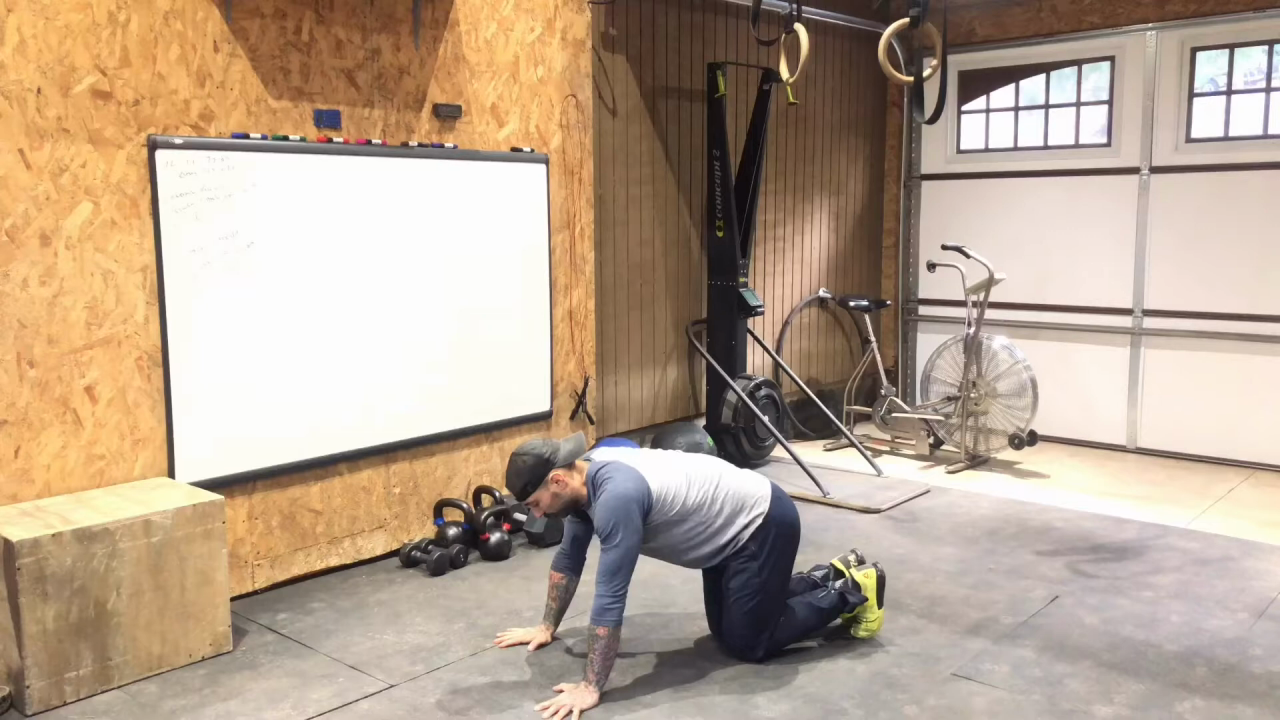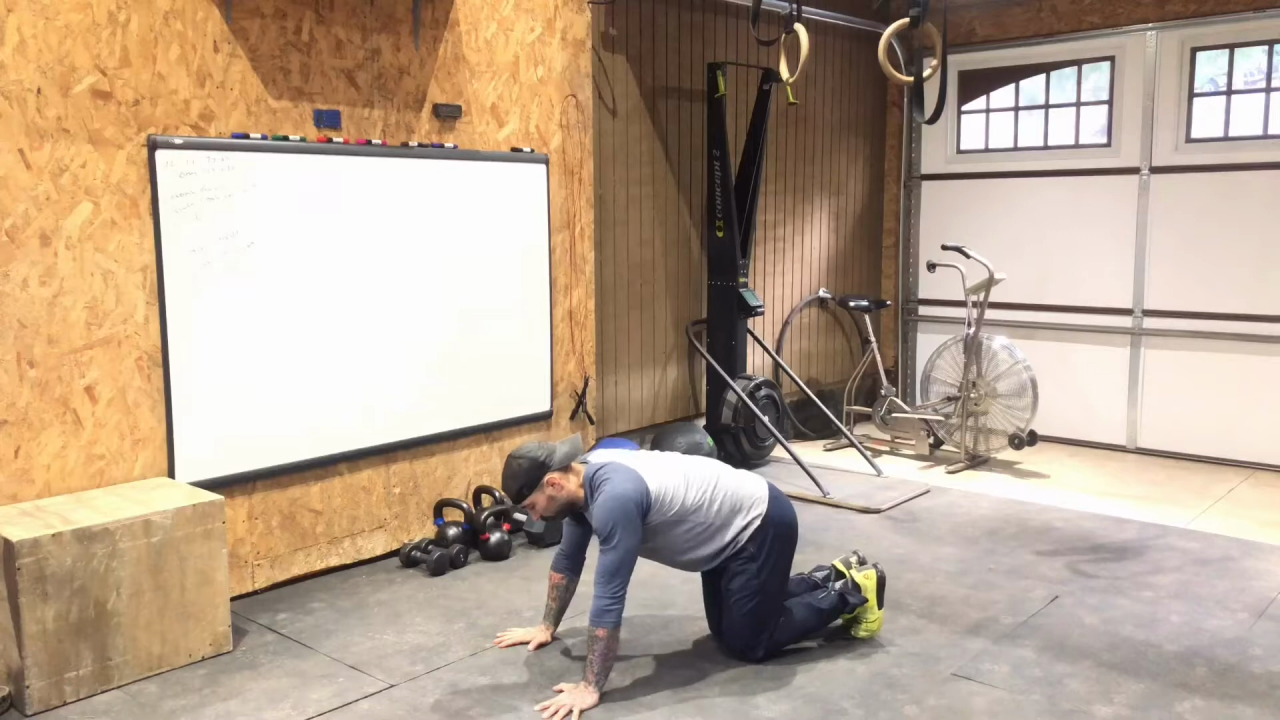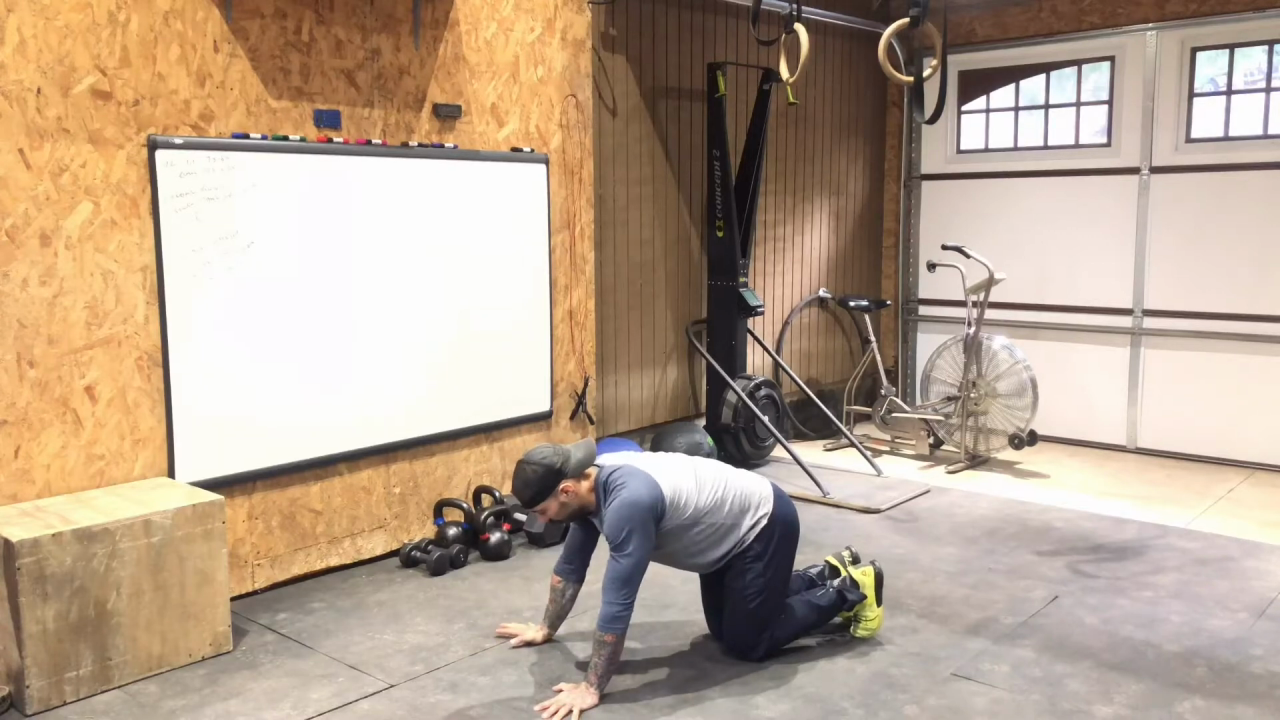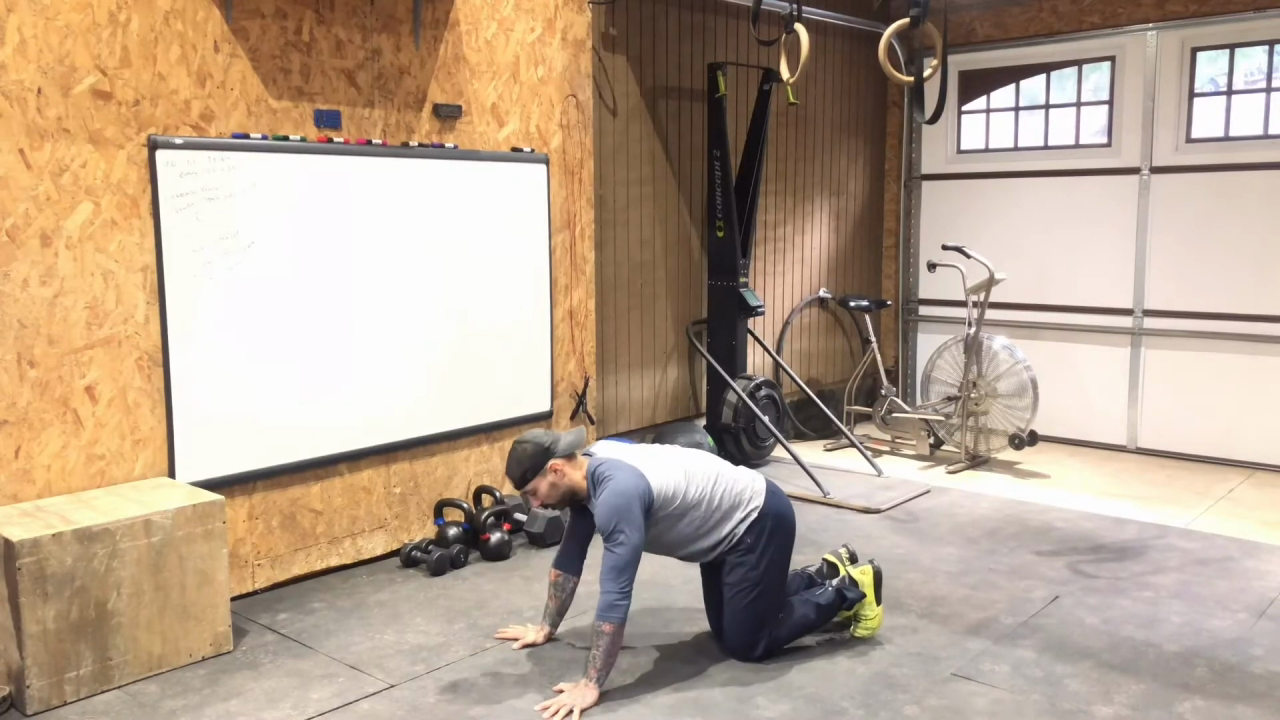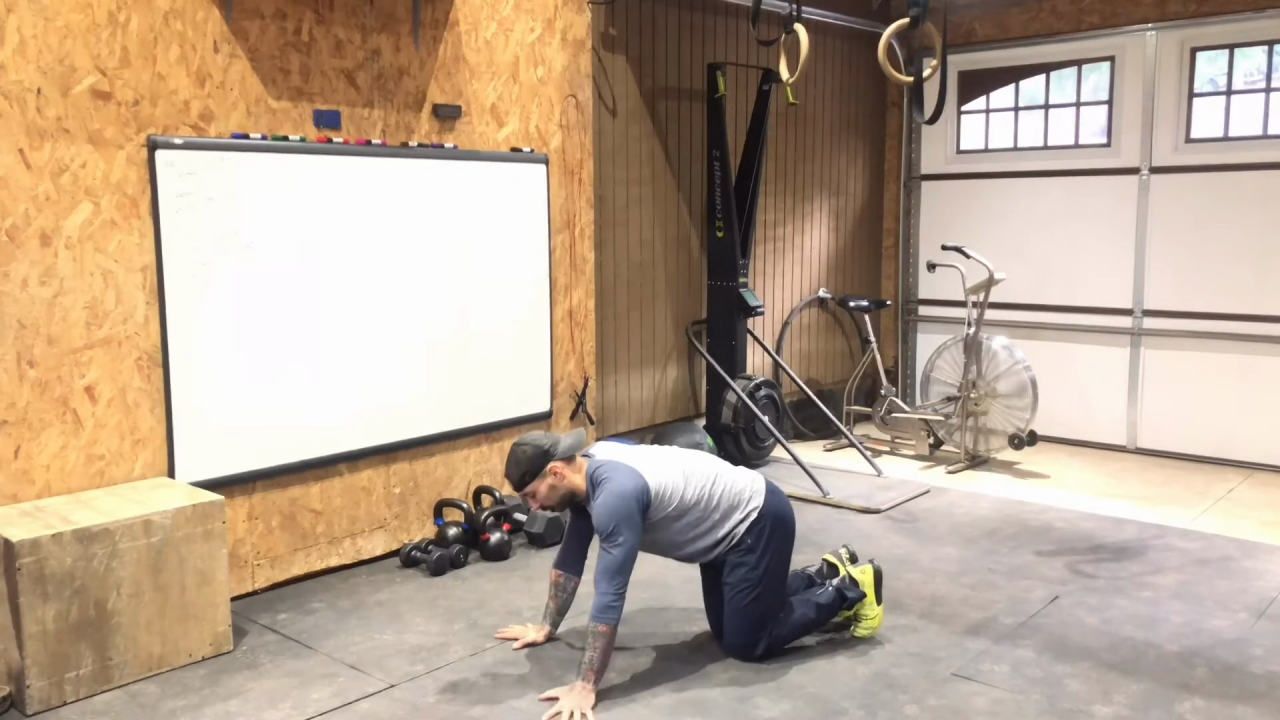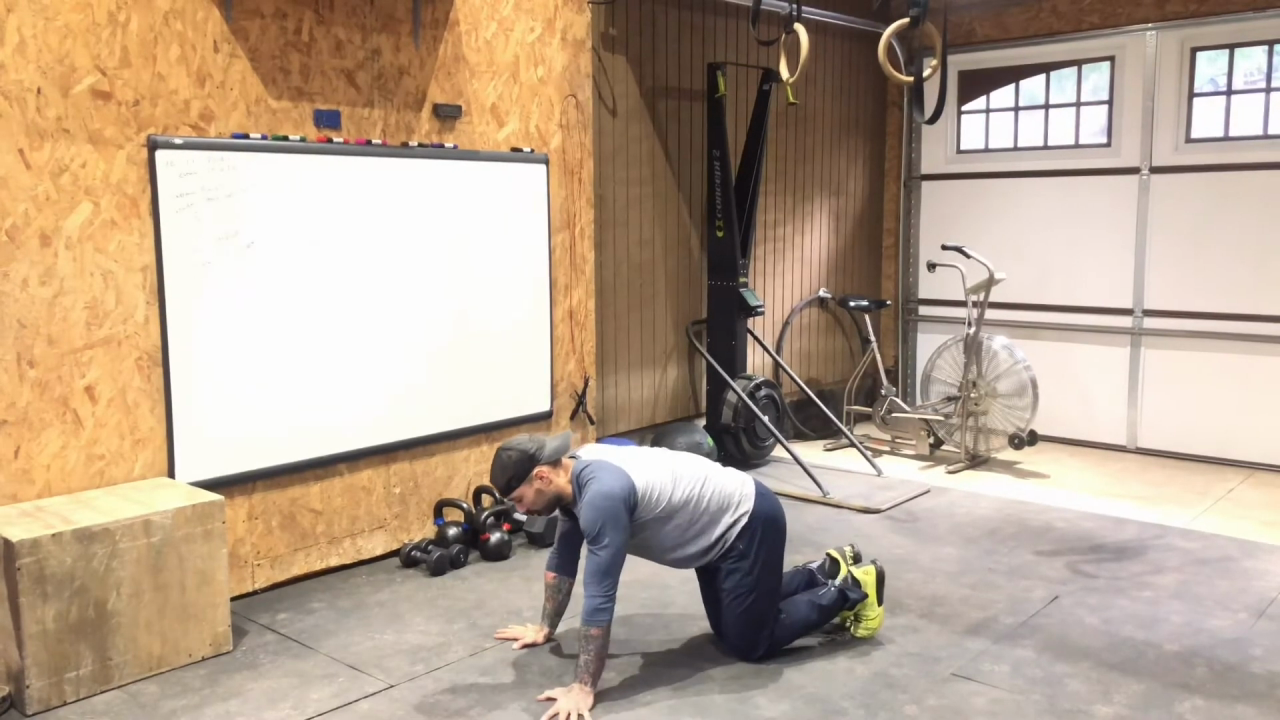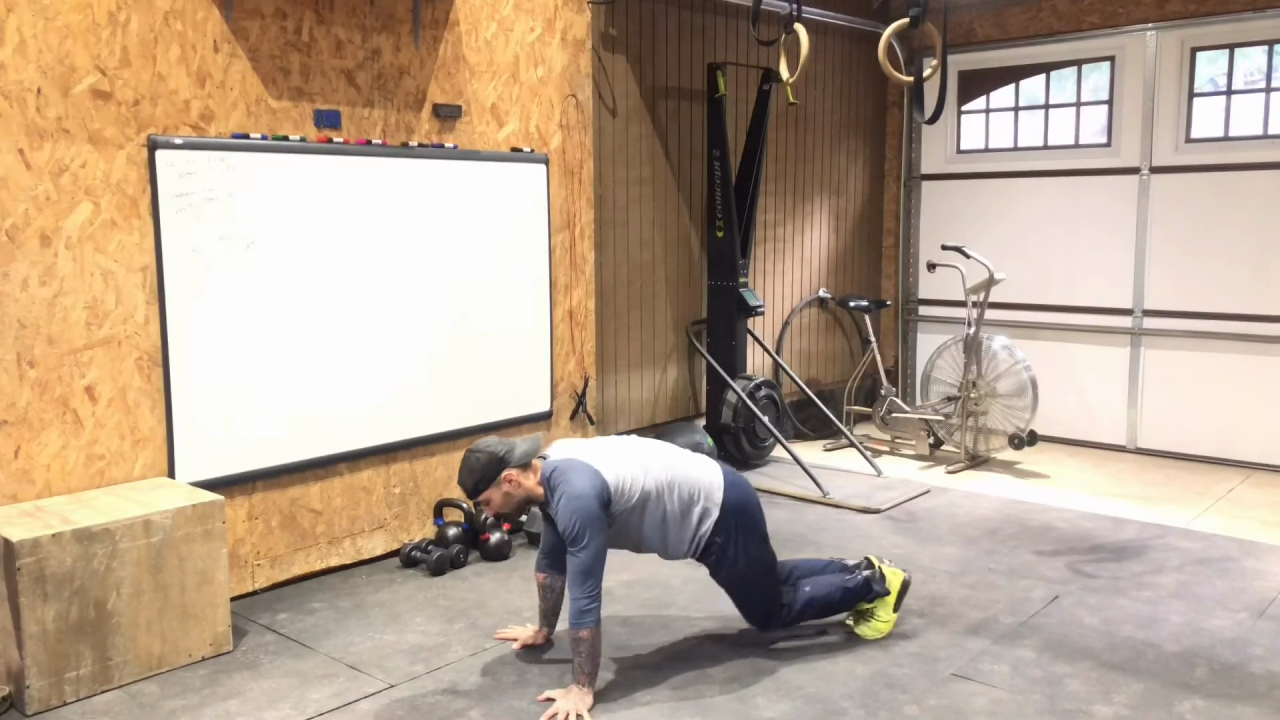
dt=0.7s
person 1, frame 1
left shoulder: (616, 495)
right shoulder: (585, 479)
left elbow: (611, 595)
right elbow: (568, 560)
left wrist: (590, 687)
right wrist: (546, 627)
left hip: (763, 523)
right hip: (733, 521)
left knee: (748, 643)
right knee: (724, 630)
left ankle: (852, 590)
right ankle: (832, 576)
person 1, frame 2
left shoulder: (614, 497)
right shoulder: (583, 482)
left elbow: (609, 596)
right elbow: (567, 561)
left wrist: (590, 688)
right wrist: (546, 627)
left hip: (761, 523)
right hip: (732, 522)
left knee: (747, 644)
right knee: (724, 630)
left ankle: (853, 591)
right ankle: (833, 577)
person 1, frame 3
left shoulder: (629, 502)
right shoulder: (589, 483)
left elbow: (618, 602)
right elbow: (571, 565)
left wrist: (591, 688)
right wrist: (545, 628)
left hip: (765, 524)
right hip: (730, 526)
left knee: (747, 643)
right knee: (723, 630)
left ankle: (850, 589)
right ankle: (829, 573)
person 1, frame 4
left shoulder: (617, 491)
right shoulder: (587, 473)
left elbow: (616, 591)
right elbow: (569, 558)
left wrist: (590, 685)
right wrist: (545, 628)
left hip: (758, 519)
right hip: (731, 520)
left knee: (746, 643)
right knee: (725, 630)
left ankle: (851, 588)
right ankle: (827, 572)
person 1, frame 5
left shoulder: (615, 493)
right shoulder: (586, 473)
left elbow: (610, 594)
right elbow: (570, 558)
left wrist: (585, 687)
right wrist: (546, 627)
left hip: (758, 520)
right hip: (730, 521)
left knee: (746, 643)
right knee: (725, 631)
left ankle: (851, 588)
right ankle: (827, 573)
person 1, frame 6
left shoulder: (601, 494)
right shoulder: (575, 476)
left elbow: (599, 594)
right elbow: (562, 559)
right wrist: (545, 627)
left hip: (749, 522)
right hip: (723, 520)
left knee: (748, 644)
right knee: (727, 629)
left ankle: (852, 587)
right ankle: (828, 570)
person 1, frame 7
left shoulder: (575, 495)
right shoulder: (550, 472)
left elbow: (585, 596)
right elbow: (551, 561)
right wrist: (543, 628)
left hip: (721, 509)
right hip: (704, 498)
left knee: (771, 611)
right knee: (769, 579)
left ankle: (877, 585)
right ankle: (860, 571)
